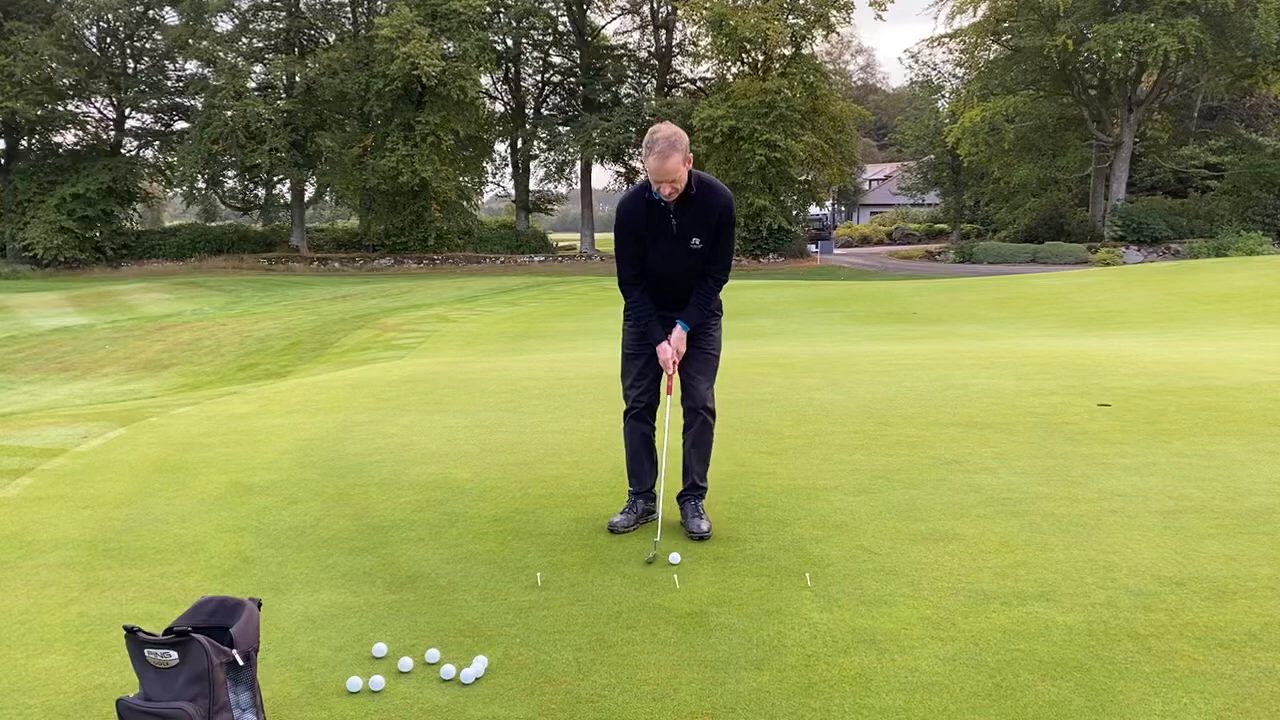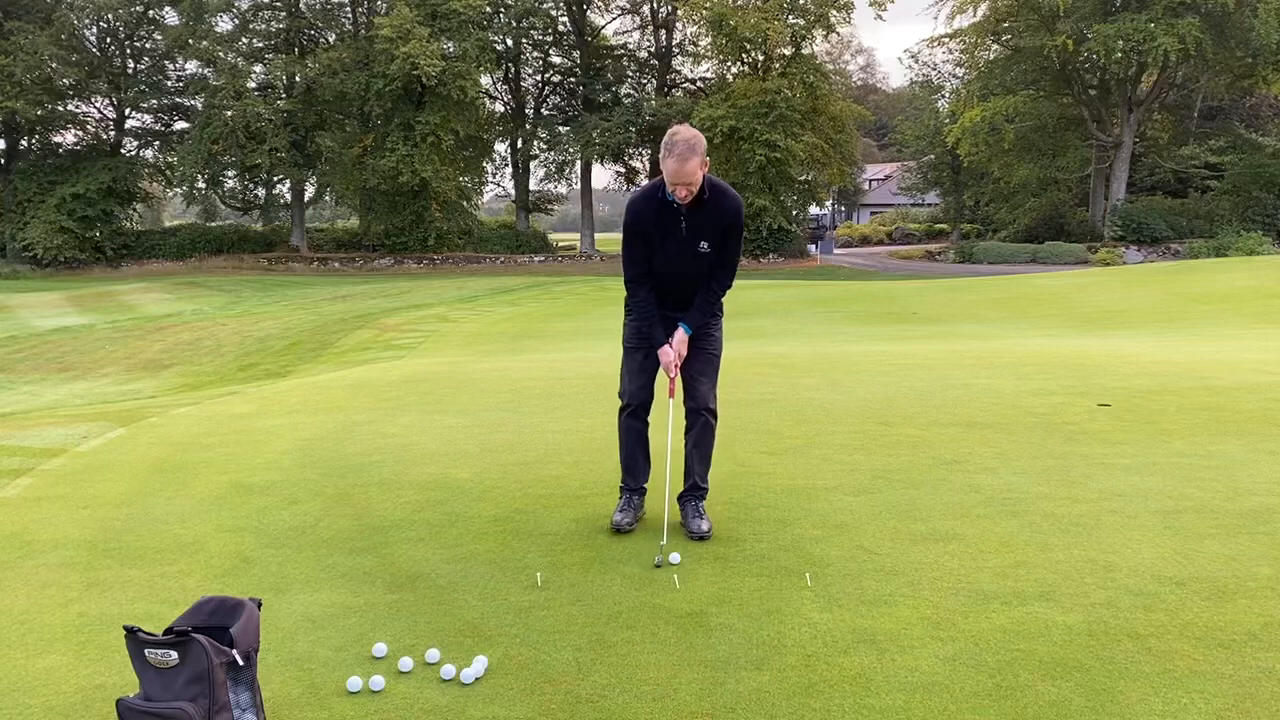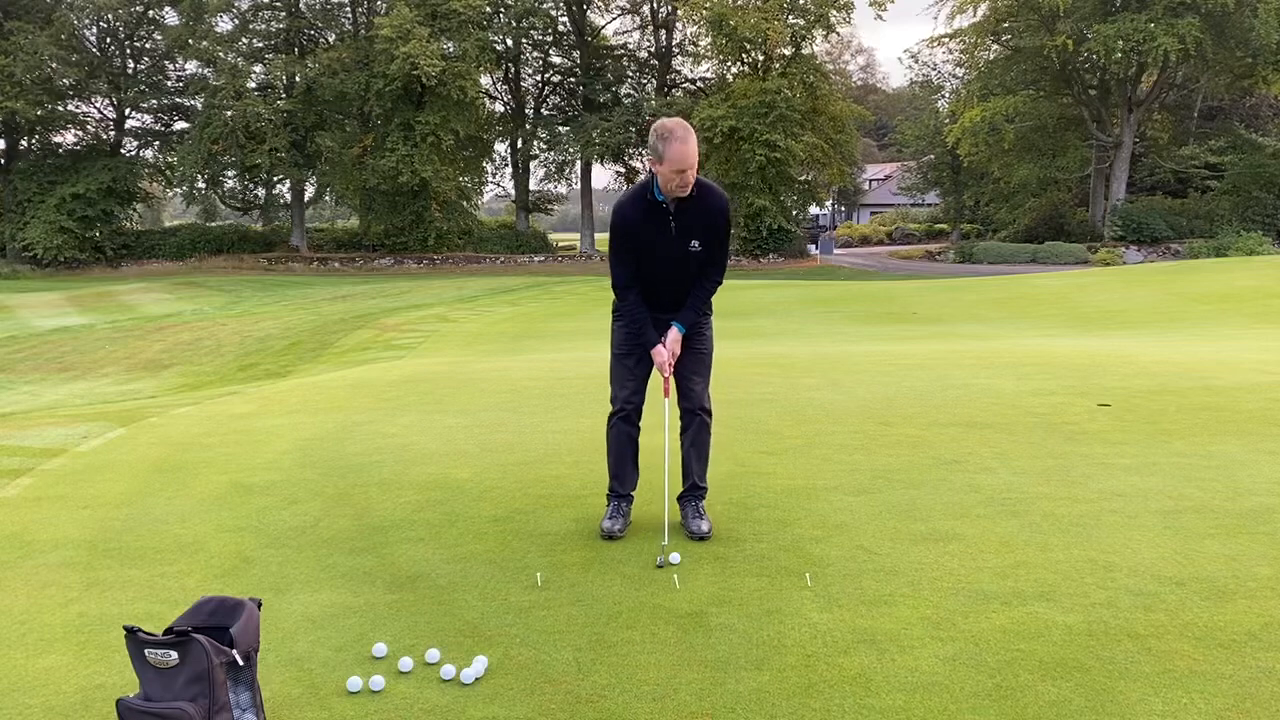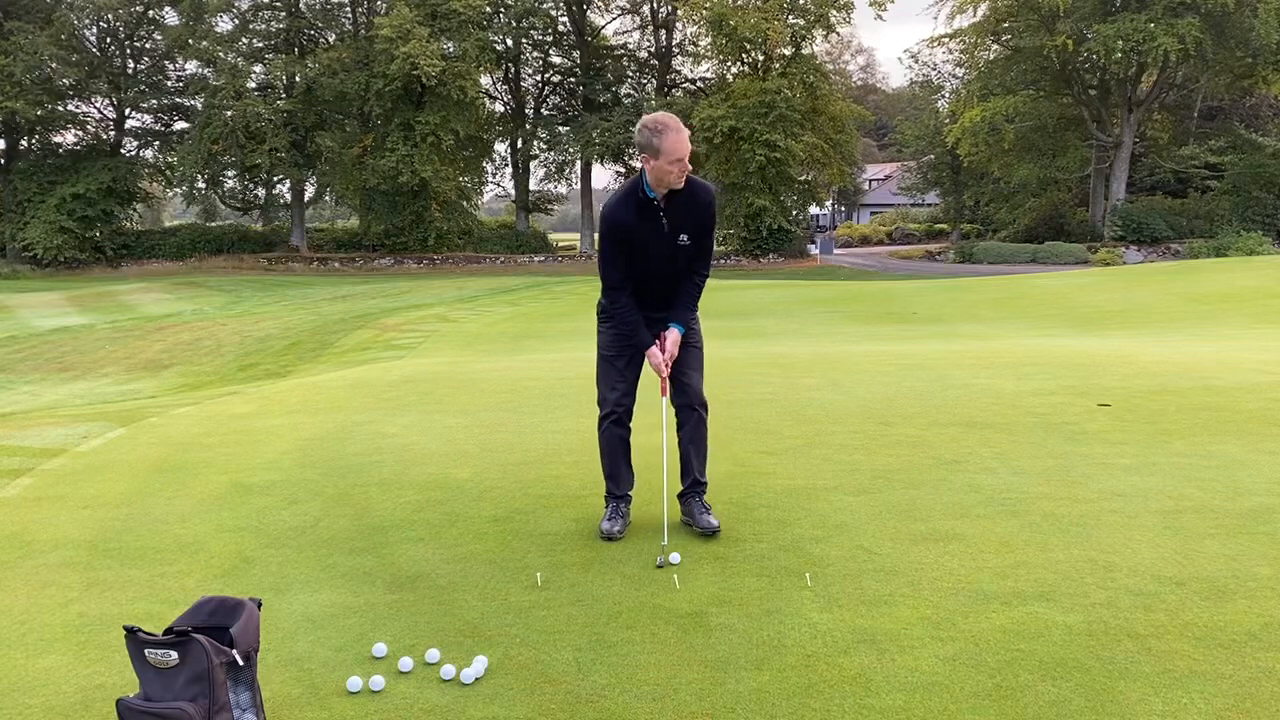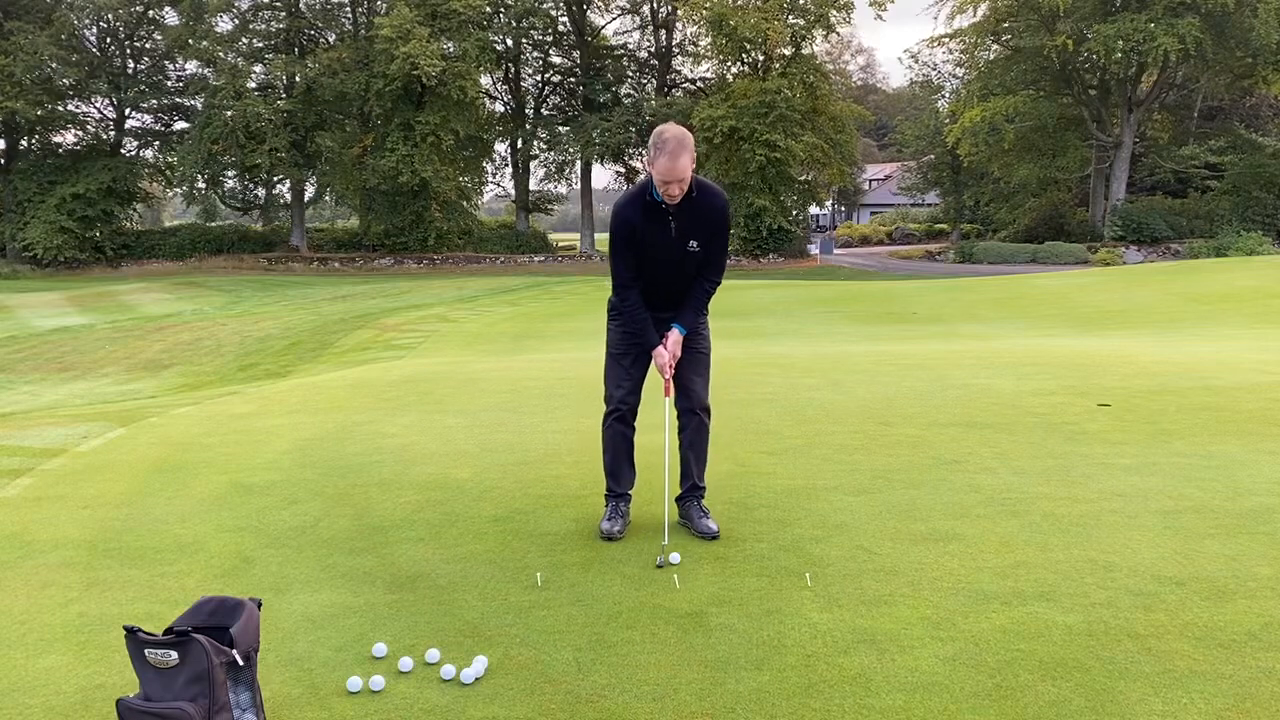
dt=0.3s
person 1, frame 1
left shoulder: (718, 199)
right shoulder: (631, 207)
left elbow: (717, 272)
right elbow: (630, 281)
left wrist: (684, 327)
right wrist: (657, 338)
left hip: (699, 317)
right hip: (645, 317)
left knee: (699, 406)
right knee: (638, 406)
left ankle: (693, 500)
right ankle: (641, 498)
person 1, frame 2
left shoulder: (728, 205)
right shoulder: (641, 205)
left elbow: (723, 276)
right elbow: (637, 281)
left wrist: (687, 329)
right wrist: (659, 341)
left hip: (701, 318)
right hip: (647, 315)
left knee: (701, 408)
right knee: (634, 401)
left ankle: (693, 500)
right ankle: (632, 493)
person 1, frame 3
left shoulder: (715, 203)
right shoulder: (628, 209)
left elbow: (713, 274)
right elbow: (624, 284)
left wrist: (680, 328)
right wrist: (651, 343)
left hip: (691, 319)
right hip: (635, 318)
left knee: (696, 408)
right knee: (625, 407)
left ankle: (693, 501)
right ankle: (619, 500)
person 1, frame 4
left shoulder: (701, 197)
right shoulder: (618, 210)
left elbow: (699, 270)
right elbow: (615, 287)
left wrist: (676, 327)
right wrist: (646, 344)
left hip: (679, 315)
right hip: (623, 319)
left knee: (692, 403)
right knee: (615, 408)
left ankle: (693, 498)
right ankle: (617, 502)
person 1, frame 5
left shoulder: (714, 203)
right shoulder: (628, 209)
left elbow: (711, 275)
right elbow: (625, 285)
left wrist: (679, 329)
right wrist: (652, 343)
left hip: (688, 318)
right hip: (632, 318)
left knee: (695, 407)
right knee: (620, 406)
left ankle: (691, 501)
right ankle: (617, 501)
